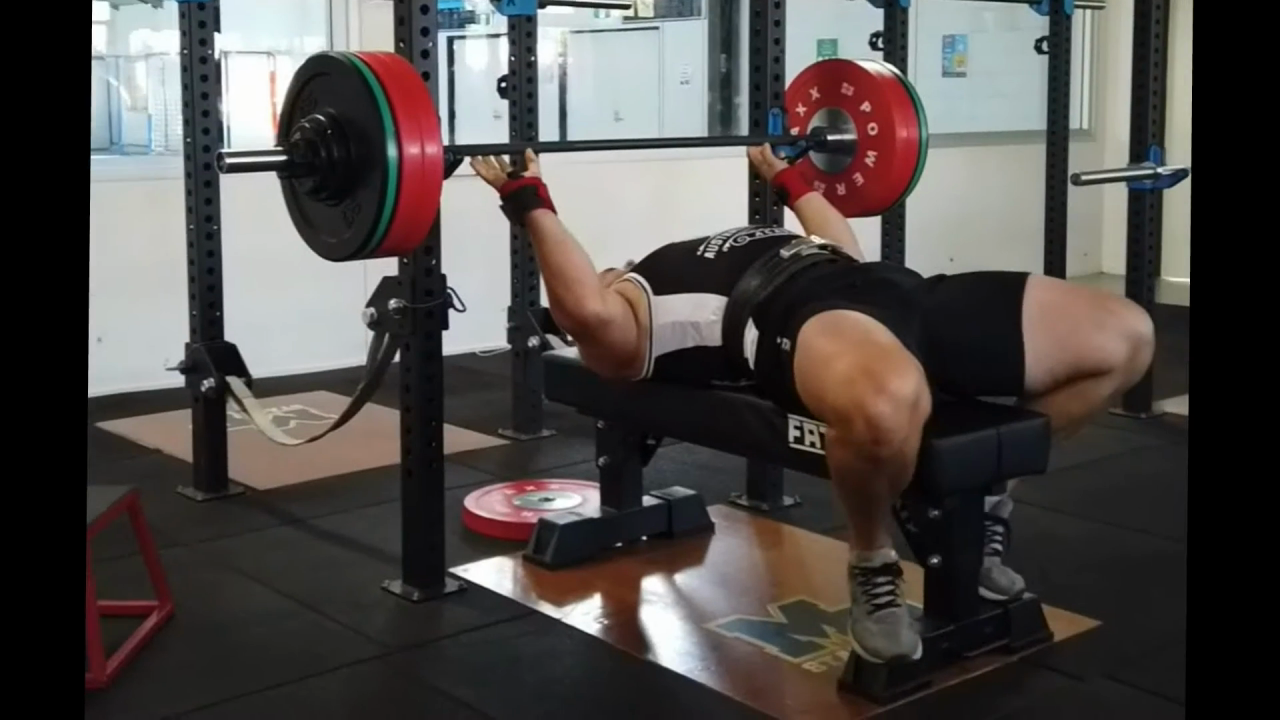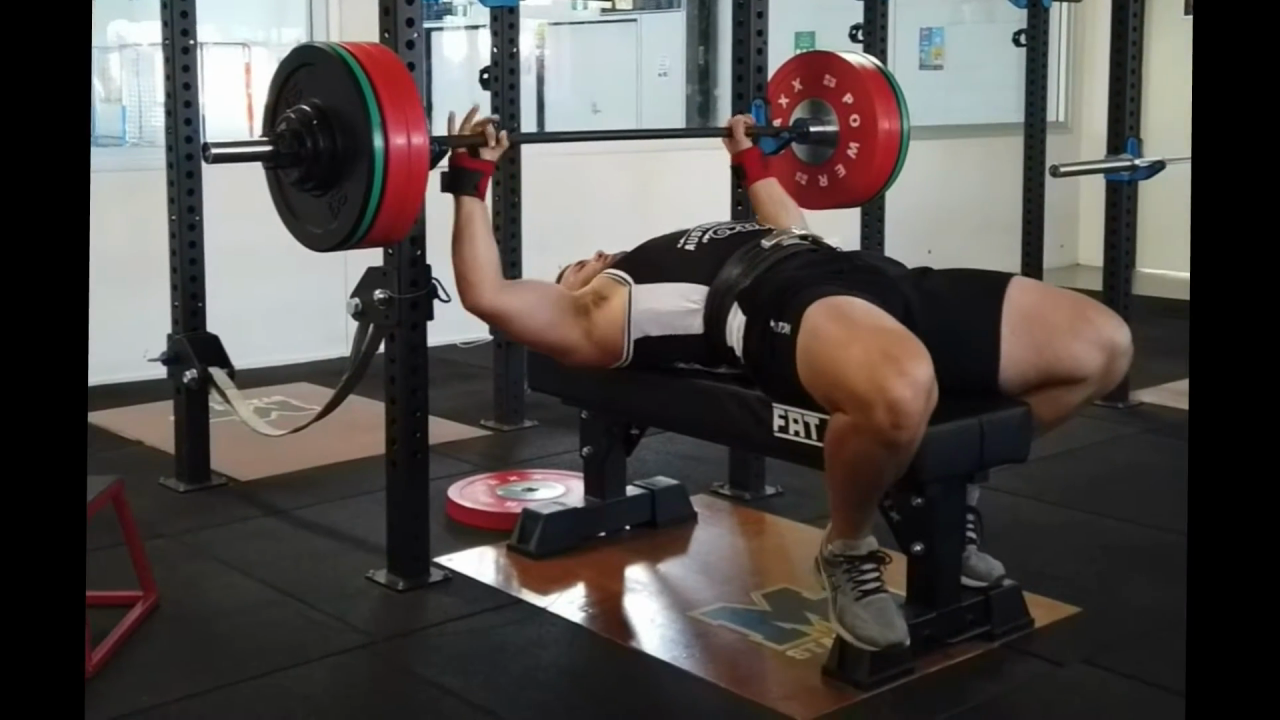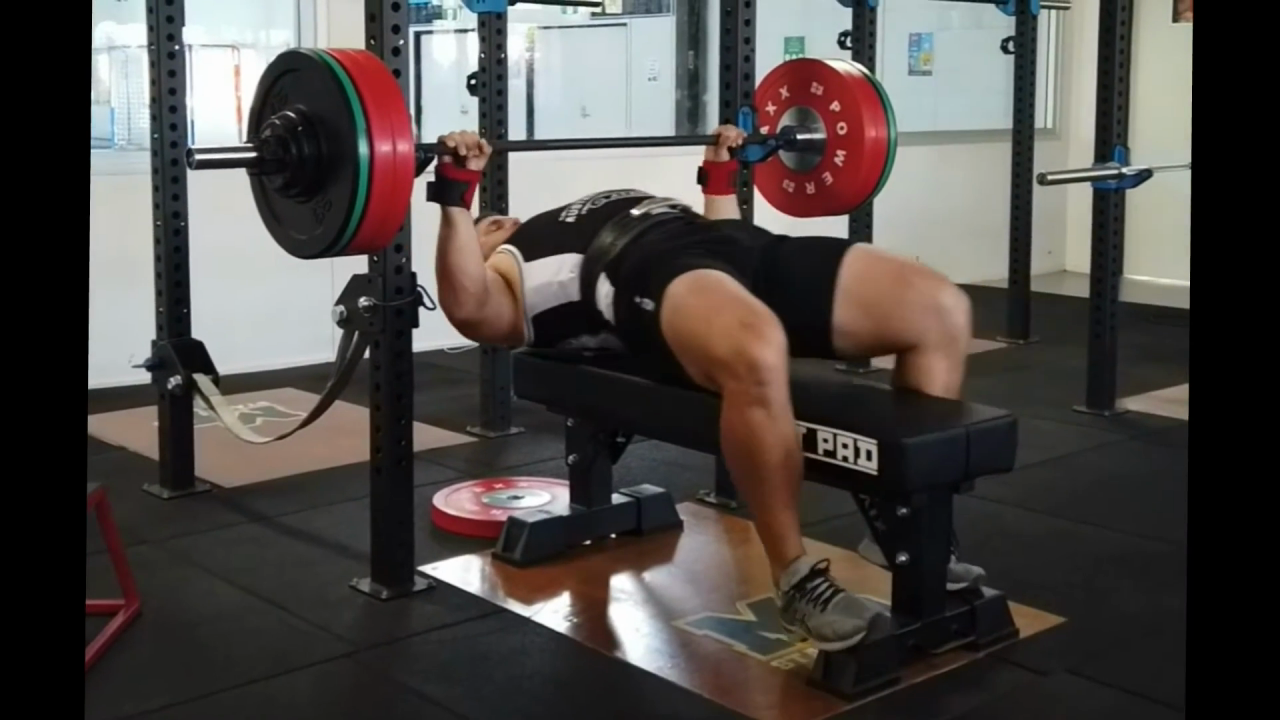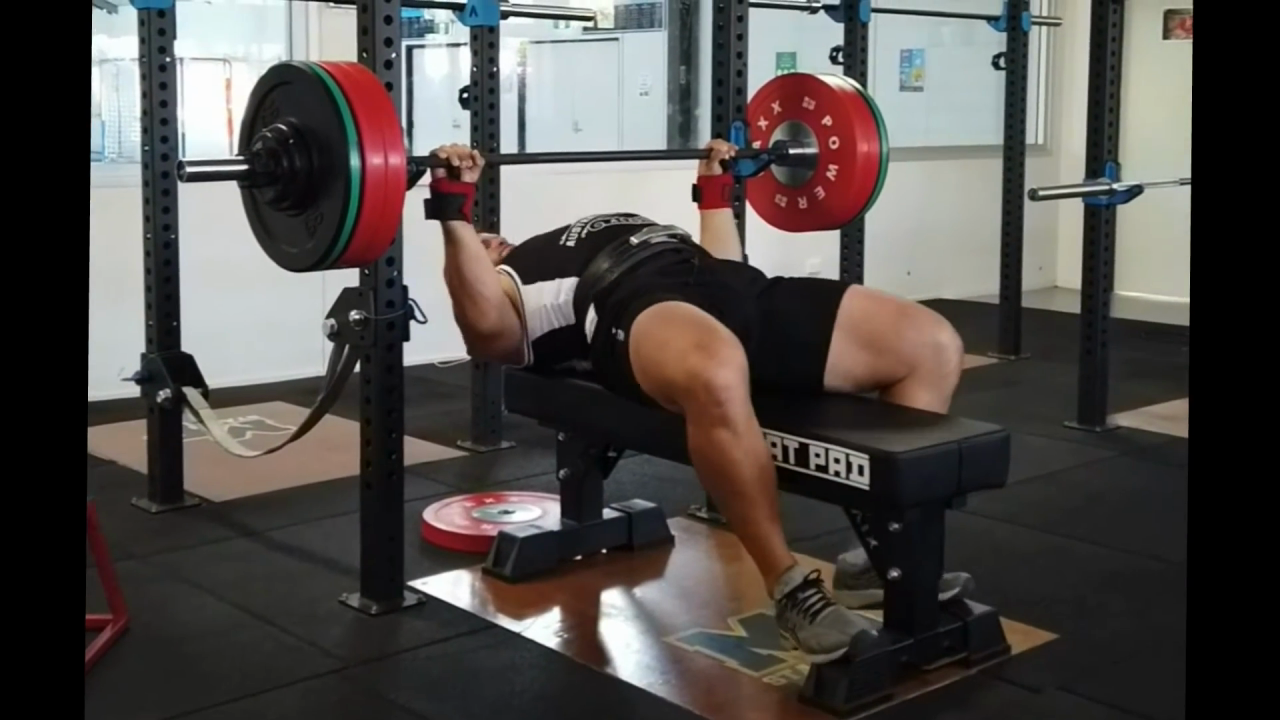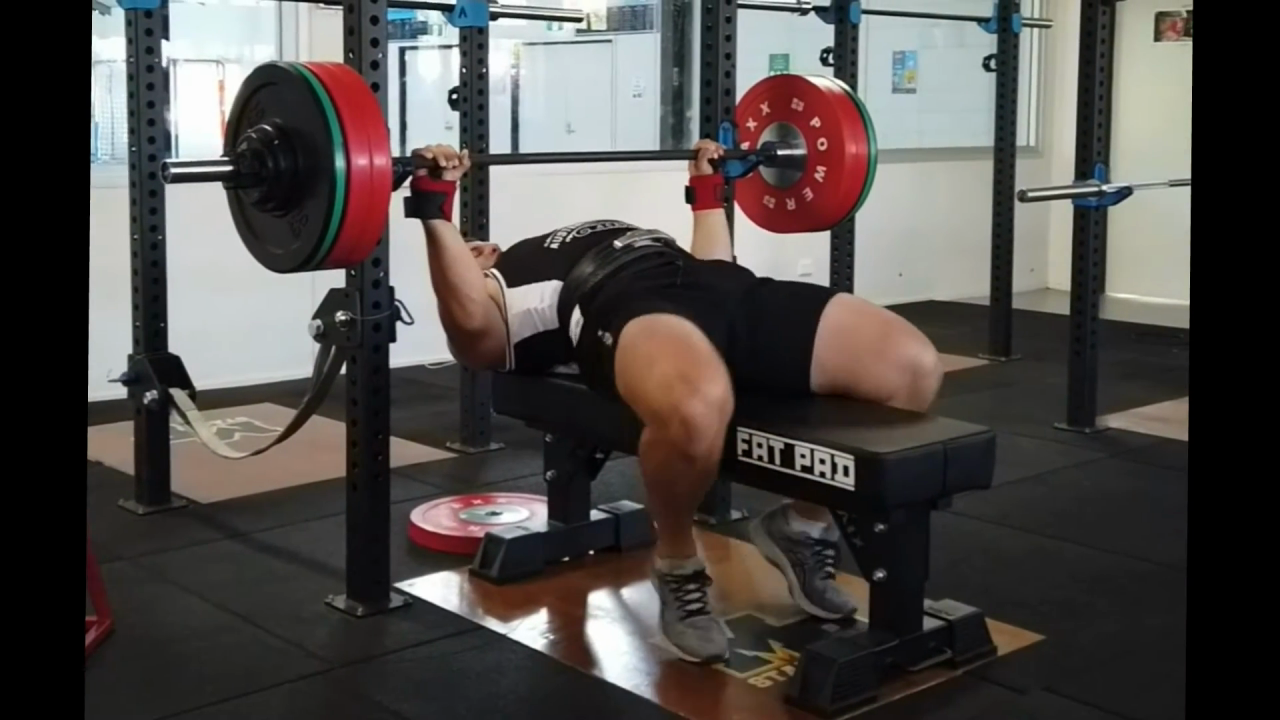
dt=1s
person 1, frame 1
left shoulder: (705, 277)
right shoulder: (620, 335)
left elbow: (844, 252)
right elbow: (587, 308)
left wrist: (784, 175)
right wrist: (527, 200)
left knee: (1124, 336)
right knee: (888, 404)
left ankle: (982, 492)
right ankle: (872, 561)
person 1, frame 2
left shoulder: (659, 272)
right shoulder: (590, 322)
left elbow: (790, 236)
right elbow: (488, 295)
left wrist: (750, 160)
right wrist: (470, 179)
left knee: (1102, 345)
right knee: (899, 392)
right ankle: (848, 550)
person 1, frame 3
left shoulder: (578, 233)
right shoulder: (503, 280)
right elbow: (468, 306)
left wrist: (719, 173)
right wrist: (455, 194)
left knee: (941, 310)
right knee: (757, 356)
right ankle: (797, 578)
person 1, frame 4
right shoulder: (507, 288)
left elbow: (721, 268)
right elbow: (483, 320)
left wrist: (714, 189)
right wrist: (453, 212)
left hip: (738, 292)
left knee: (932, 344)
right knee: (717, 375)
right ankle: (790, 588)
person 1, frame 5
right shoulder: (491, 298)
left elbow: (711, 270)
right elbow: (468, 318)
left wrist: (707, 190)
right wrist: (434, 211)
left knee: (911, 365)
right knee: (695, 407)
left ankle: (806, 527)
right ankle: (678, 565)
